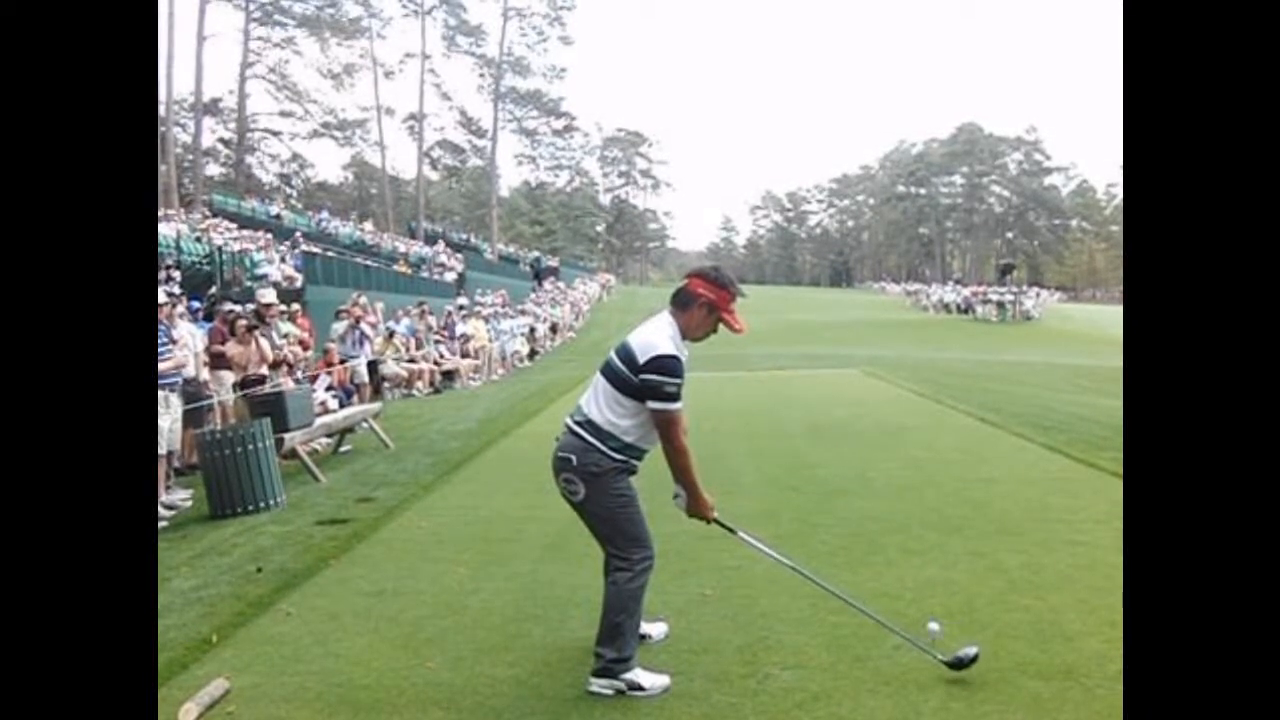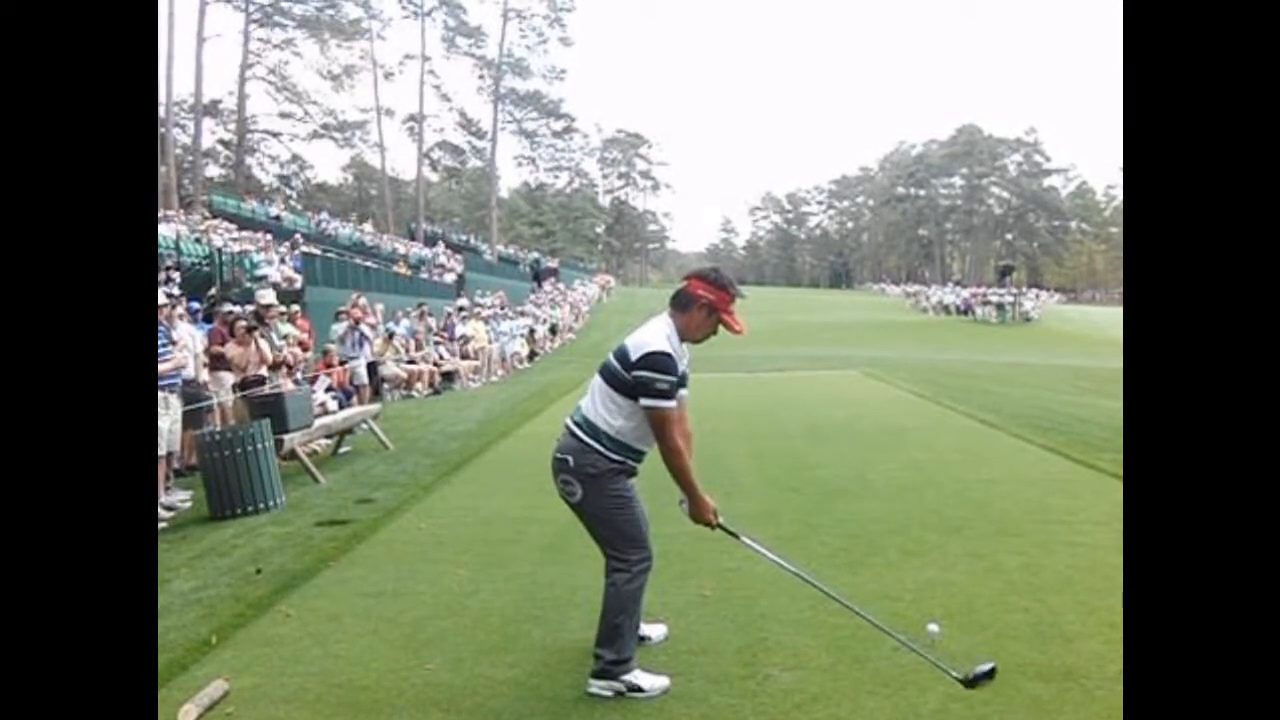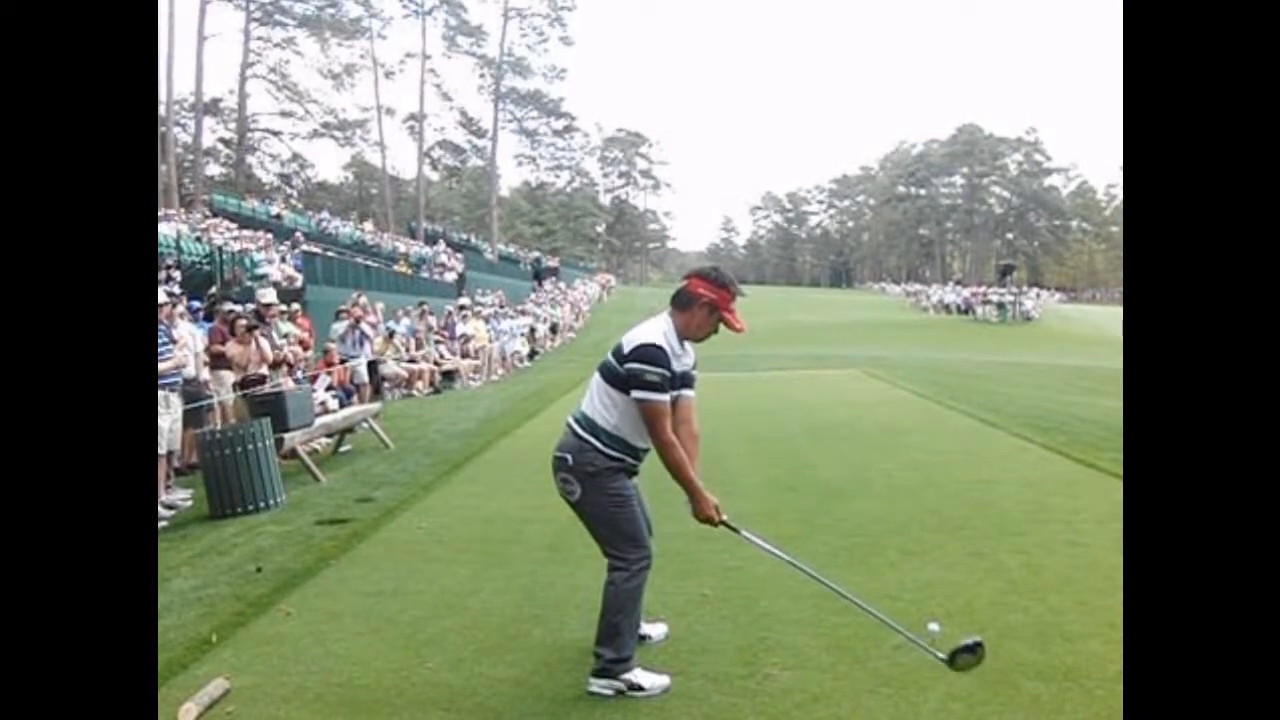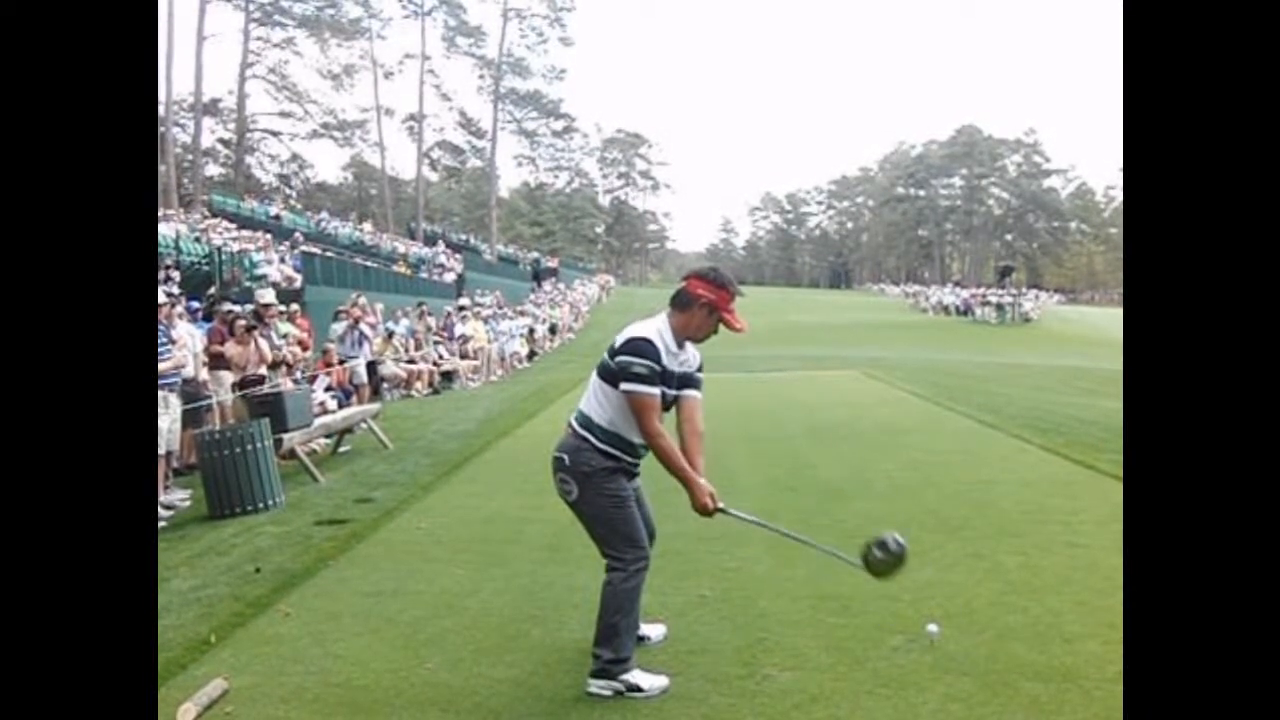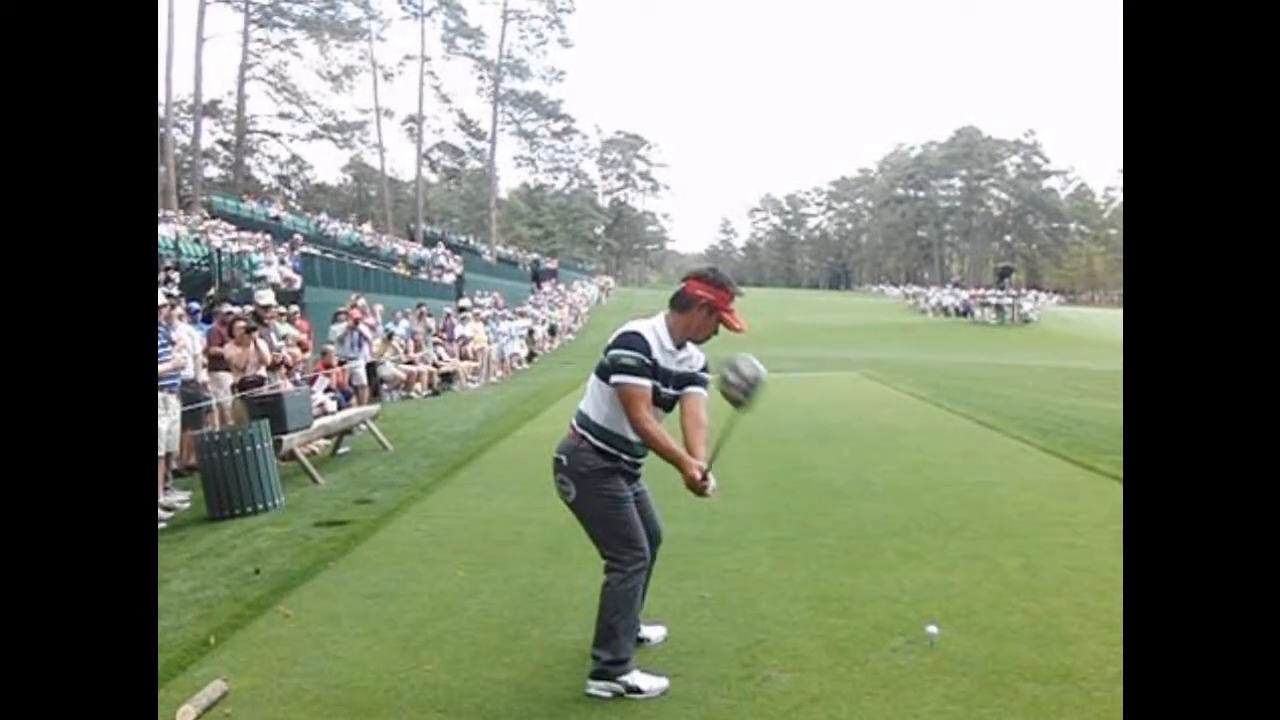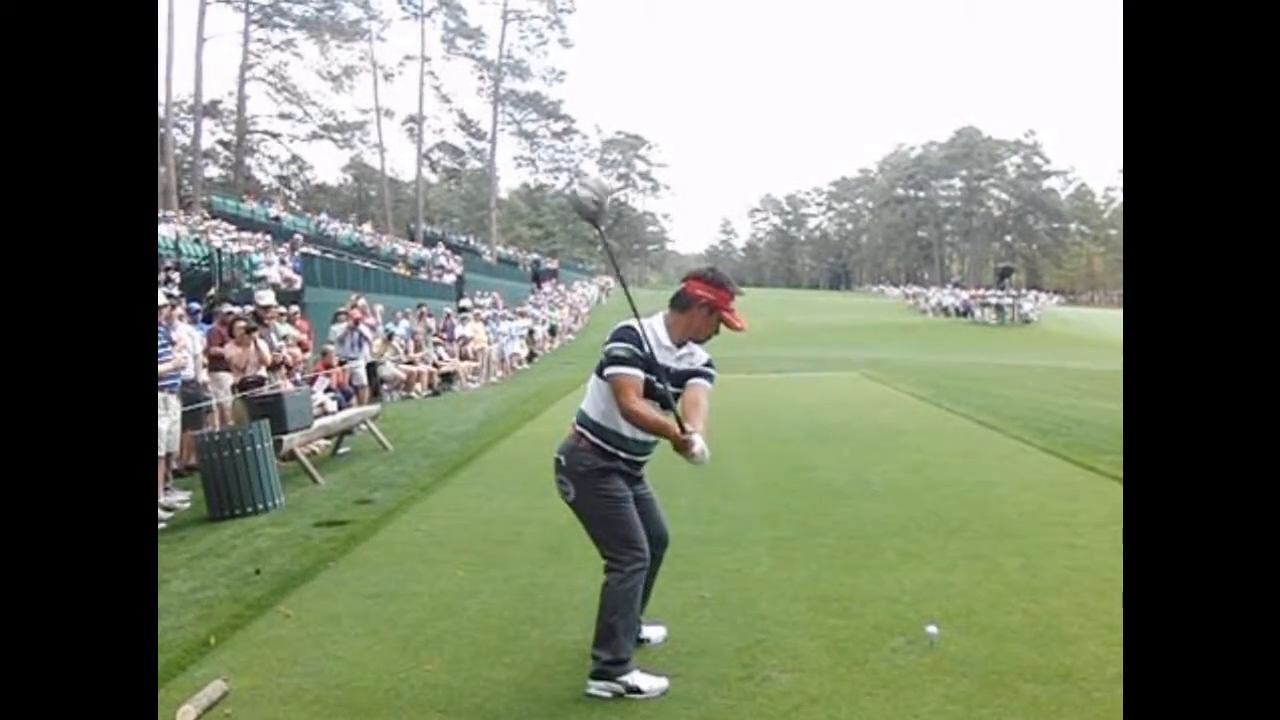
dt=0.5s
person 1, frame 1
left shoulder: (663, 335)
right shoulder: (663, 354)
left elbow: (674, 427)
right elbow: (672, 438)
left wrist: (684, 487)
right wrist: (696, 496)
left hip: (589, 454)
right hip: (593, 463)
left knee: (625, 547)
right knee: (634, 556)
left ankle: (625, 625)
right ankle: (613, 669)
person 1, frame 2
left shoulder: (672, 346)
right shoulder: (657, 355)
left elbow: (681, 428)
right elbow: (668, 440)
left wrist: (691, 492)
right wrist: (697, 499)
left hip: (600, 459)
right hip: (590, 464)
left knee: (631, 543)
right knee: (633, 557)
left ankle: (625, 627)
right ankle: (612, 670)
person 1, frame 3
left shoulder: (681, 352)
right shoulder: (651, 348)
left elbow: (685, 425)
right elbow: (662, 436)
left wrist: (697, 488)
right wrist: (696, 495)
left hip: (609, 461)
right hip: (589, 462)
left knee: (636, 540)
right knee: (632, 555)
left ankle: (626, 626)
right ankle: (612, 669)
person 1, frame 4
left shoulder: (688, 357)
right shoulder: (642, 344)
left elbow: (691, 421)
right elbow: (650, 429)
left wrist: (700, 479)
right wrist: (691, 484)
left hip: (616, 462)
right hip: (589, 462)
left knee: (641, 539)
right knee: (630, 555)
left ankle: (624, 626)
right ankle: (611, 670)
person 1, frame 5
left shoulder: (693, 361)
right shoulder: (636, 340)
left elbow: (695, 415)
right elbow: (639, 418)
left wrist: (700, 463)
right wrist: (683, 464)
left hip: (621, 464)
right hip: (589, 462)
left knee: (648, 540)
right knee: (630, 556)
left ankle: (626, 626)
right ankle: (610, 671)
person 1, frame 6
left shoulder: (698, 360)
right shoulder: (631, 336)
left elbow: (696, 403)
right elbow: (628, 405)
left wrist: (692, 434)
right wrist: (671, 431)
left hip: (627, 466)
right hip: (591, 462)
left knee: (654, 541)
right knee: (630, 556)
left ankle: (627, 627)
right ankle: (611, 671)
person 2, frame 1
left shoulder: (165, 327)
right shoulder: (161, 328)
left elbow: (179, 345)
right wrist: (172, 364)
left hip: (173, 393)
right hip: (161, 396)
left knee: (172, 447)
right knee: (161, 449)
left ankle: (165, 490)
right ankle: (161, 498)
person 2, frame 2
left shoulder: (165, 329)
right shoulder: (161, 330)
left elbow: (177, 347)
right wrist: (172, 365)
left hip: (172, 395)
right hip: (160, 398)
left knee: (172, 449)
right knee: (161, 451)
left ankle: (165, 492)
right ankle: (161, 498)
person 2, frame 3
left shoulder: (165, 328)
right shoulder: (159, 331)
left elbow: (179, 345)
right wrist: (173, 363)
left hip: (173, 394)
right hip: (161, 397)
left knee: (172, 448)
right knee: (161, 449)
left ankle: (166, 490)
right ankle: (160, 497)
person 2, frame 4
left shoulder: (165, 329)
right shoulder: (161, 330)
right wrist: (172, 364)
left hip: (172, 394)
right hip: (160, 397)
left knee: (171, 448)
right knee: (161, 450)
left ankle: (165, 491)
right ankle: (160, 497)
person 2, frame 5
left shoulder: (164, 330)
right shoulder: (160, 331)
left wrist: (176, 353)
right wrist: (171, 365)
left hip: (171, 395)
right hip: (160, 398)
left knee: (170, 449)
right knee: (160, 451)
left ankle: (165, 491)
right ankle: (160, 498)
person 2, frame 6
left shoulder: (165, 330)
right shoulder: (161, 332)
left wrist: (177, 353)
right wrist: (172, 366)
left hip: (171, 396)
right hip: (160, 398)
left knee: (170, 449)
right knee: (161, 451)
left ankle: (165, 491)
right ankle: (160, 498)
